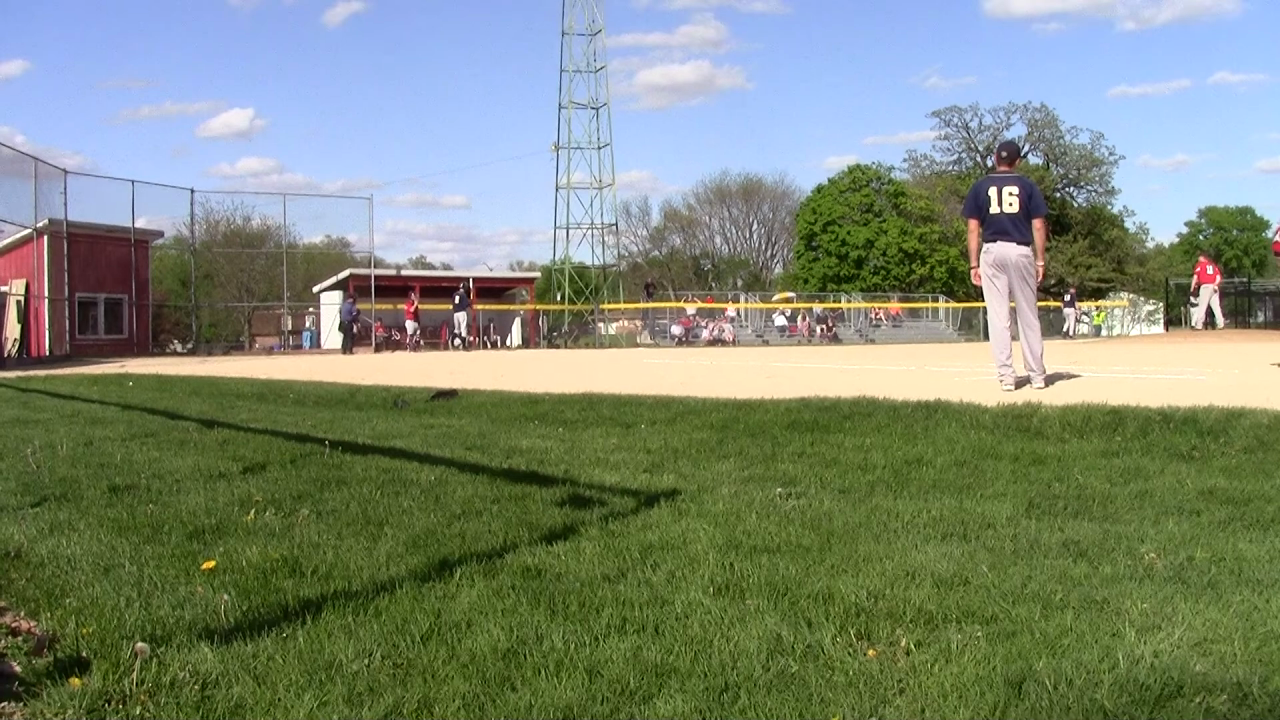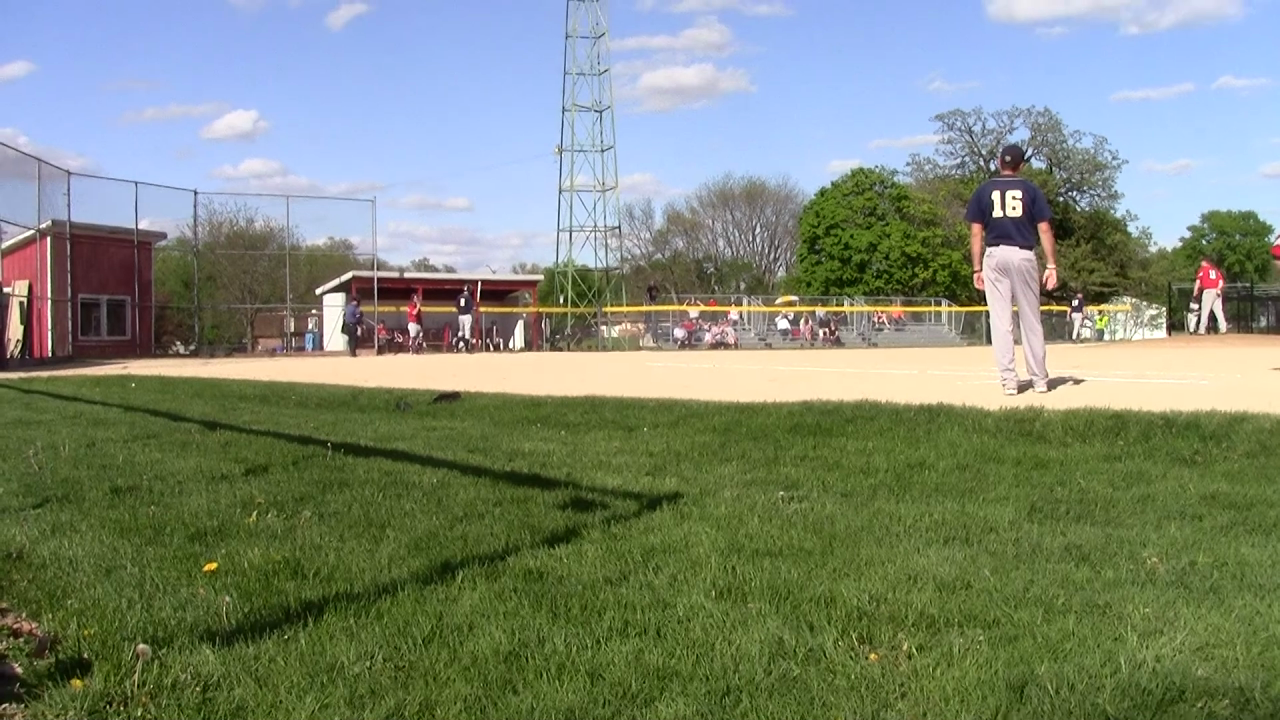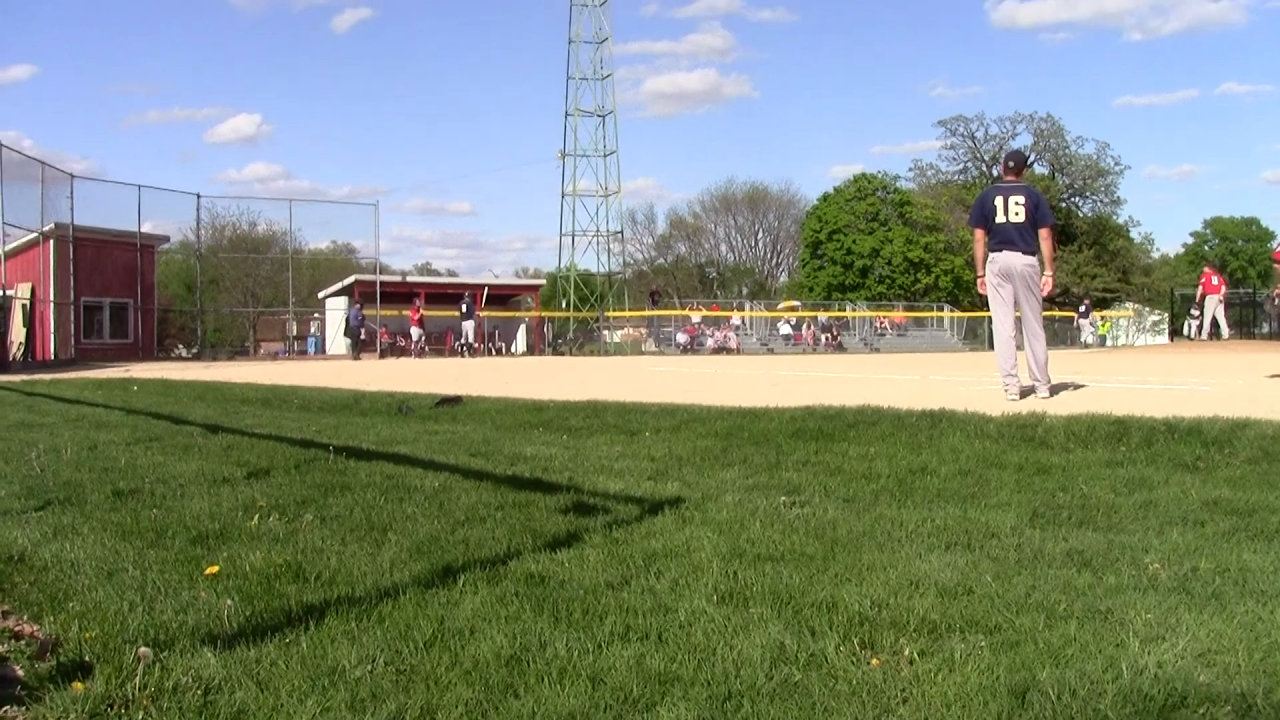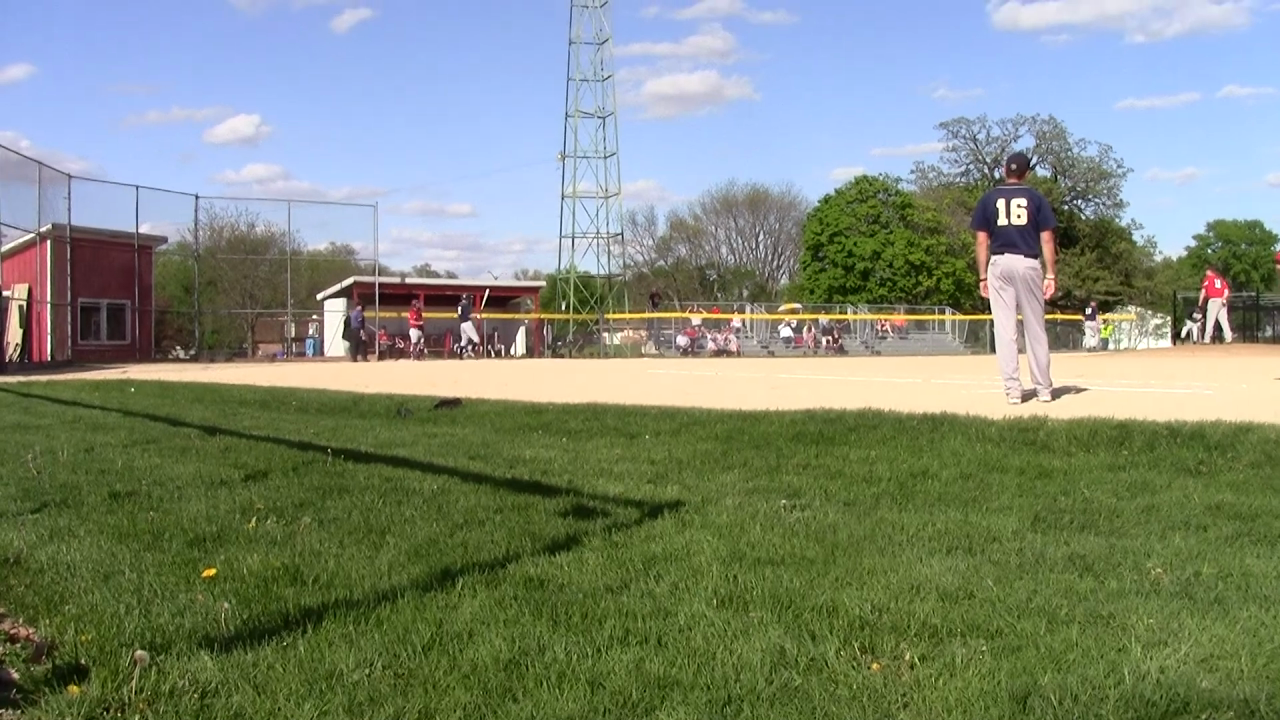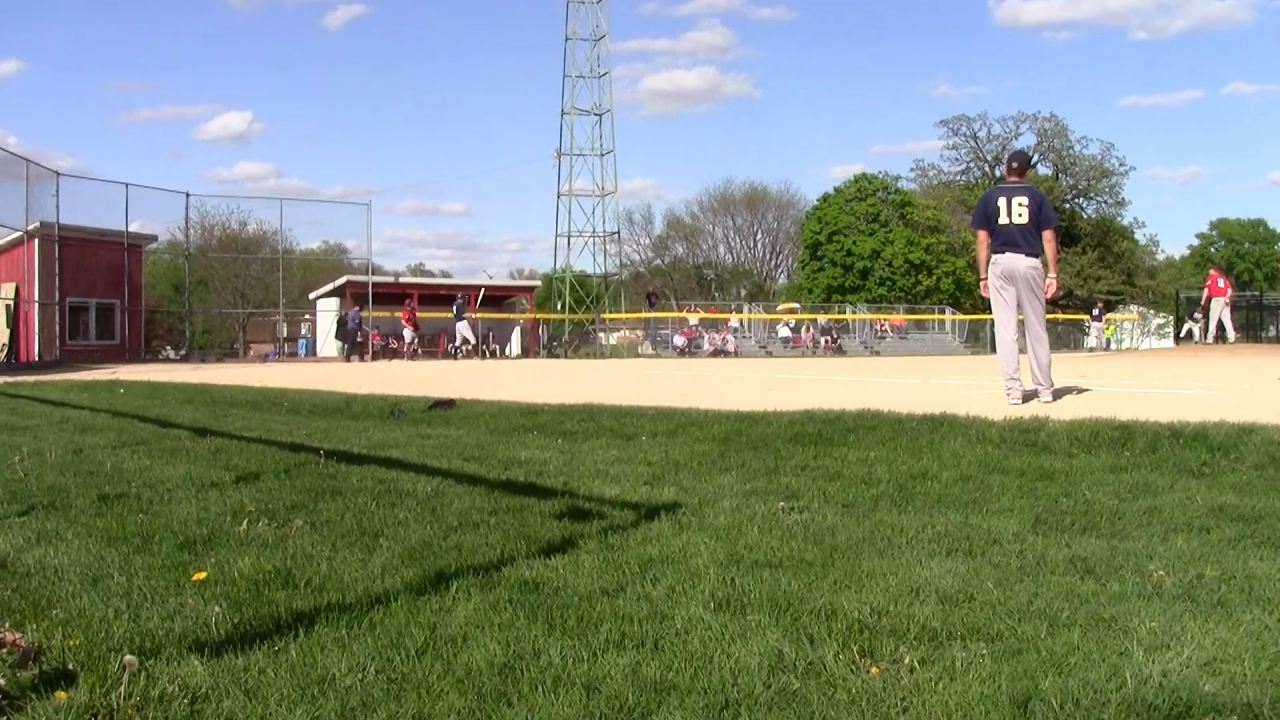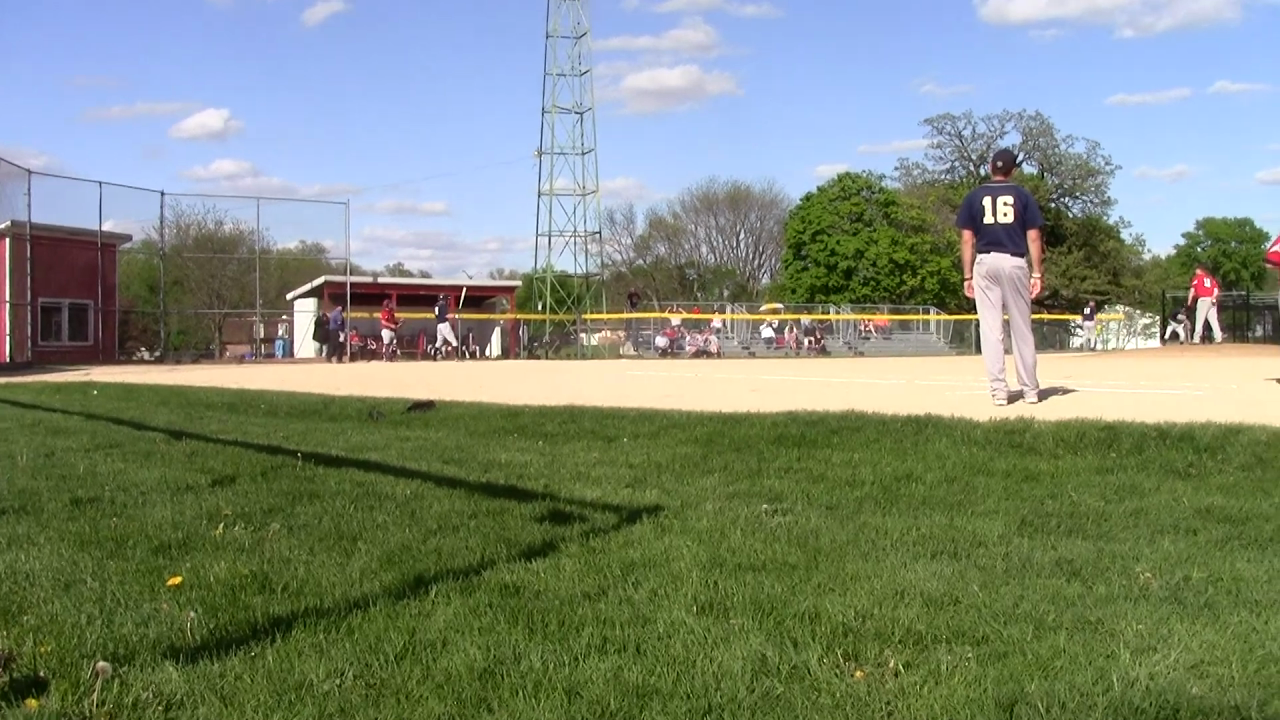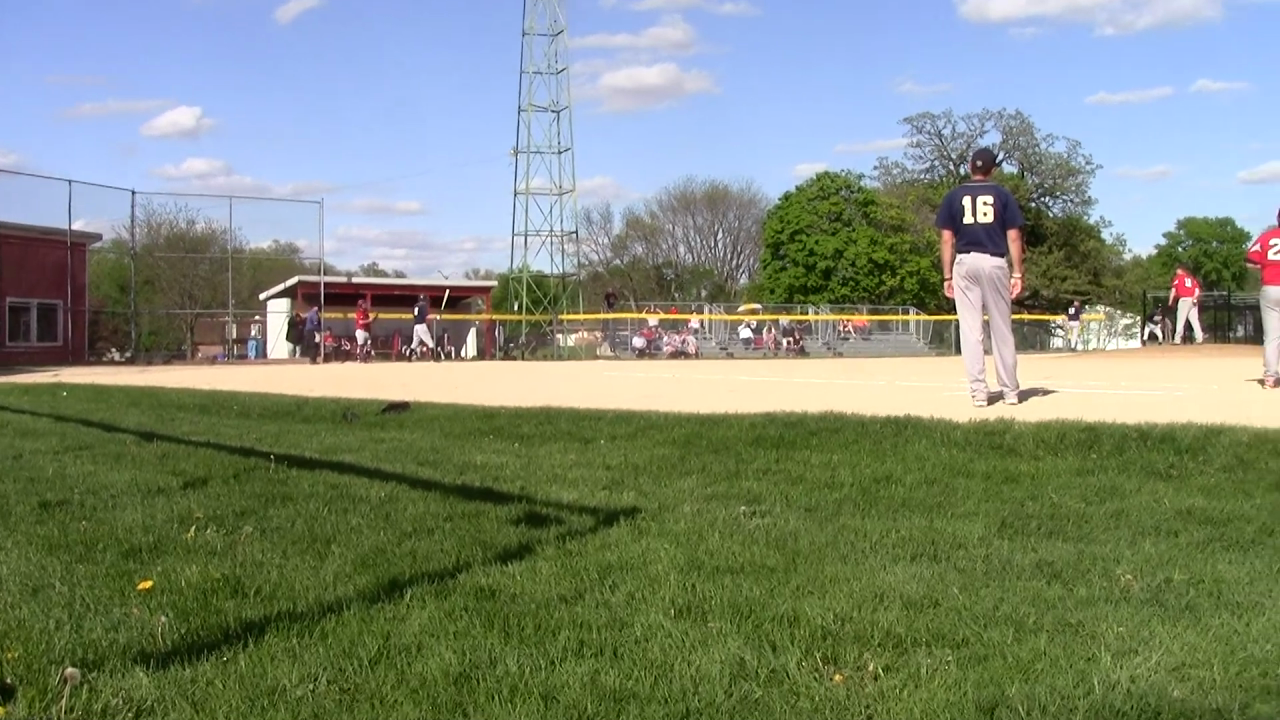
dt=0.2s
person 1, frame 1
left shoulder: (980, 187)
right shoulder: (1027, 186)
left elbow: (973, 229)
right elbow: (1038, 226)
left wrist: (974, 264)
right wrist: (1040, 261)
left hip: (992, 252)
right hip: (1021, 252)
left knee: (998, 316)
right knee: (1028, 315)
left ankle: (1006, 375)
right ankle: (1037, 374)
person 1, frame 2
left shoulder: (983, 191)
right shoulder: (1031, 190)
left elbow: (976, 232)
right elbow: (1044, 229)
left wrist: (977, 268)
right wrist: (1051, 265)
left hip: (994, 256)
right hip: (1024, 256)
left knee: (1000, 320)
right knee: (1030, 319)
left ankle: (1009, 379)
right ankle: (1039, 378)
person 1, frame 3
left shoulder: (986, 196)
right shoulder: (1034, 196)
left elbow: (979, 238)
right elbow: (1045, 236)
left wrist: (980, 273)
right wrist: (1048, 271)
left hip: (997, 262)
right hip: (1026, 262)
left knee: (1003, 326)
right knee: (1033, 325)
left ankle: (1011, 385)
right ankle: (1041, 385)
person 1, frame 4
left shoulder: (989, 198)
right shoulder: (1036, 198)
left elbow: (981, 241)
right elbow: (1047, 239)
left wrist: (983, 276)
right wrist: (1050, 274)
left hip: (999, 265)
right hip: (1029, 265)
left knee: (1005, 329)
right knee: (1035, 328)
left ankle: (1012, 388)
right ankle: (1043, 388)
person 1, frame 5
left shoulder: (989, 197)
right shoulder: (1038, 196)
left elbow: (982, 239)
right elbow: (1049, 238)
left wrist: (983, 275)
right wrist: (1052, 273)
left hip: (1000, 264)
right hip: (1030, 264)
left knee: (1006, 328)
right knee: (1036, 328)
left ankle: (1013, 389)
right ankle: (1044, 388)
person 1, frame 6
left shoulder: (974, 196)
right shoulder: (1023, 196)
left elbow: (967, 239)
right elbow: (1033, 237)
left wrist: (967, 275)
right wrist: (1037, 273)
left hip: (985, 263)
right hip: (1015, 264)
left knee: (990, 329)
right knee: (1021, 328)
left ankle: (998, 390)
right ankle: (1030, 389)
person 1, frame 7
left shoulder: (954, 196)
right shoulder: (1003, 195)
left elbow: (946, 239)
right elbow: (1014, 237)
left wrist: (947, 275)
right wrist: (1017, 273)
left hip: (965, 263)
right hip: (995, 264)
left knee: (970, 330)
right knee: (1002, 329)
left ankle: (978, 391)
right ankle: (1010, 390)
